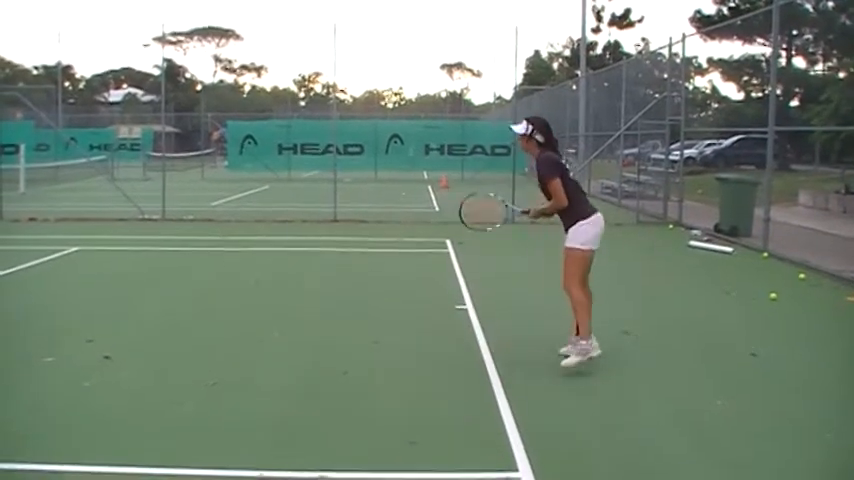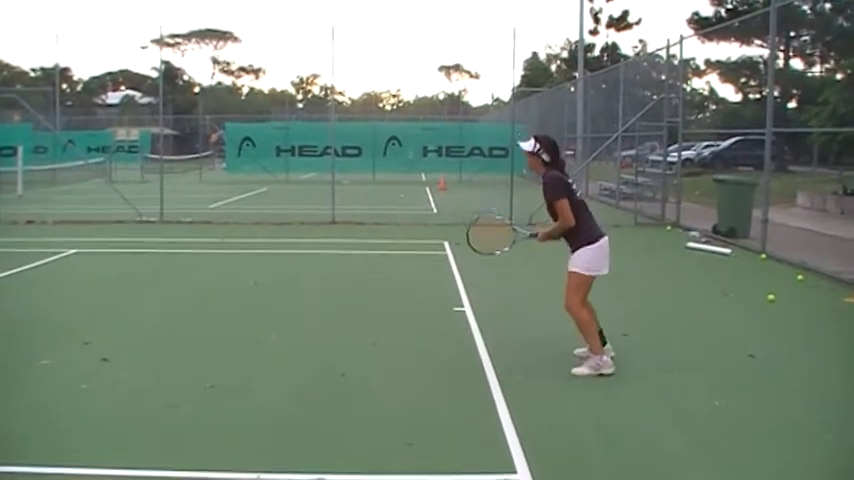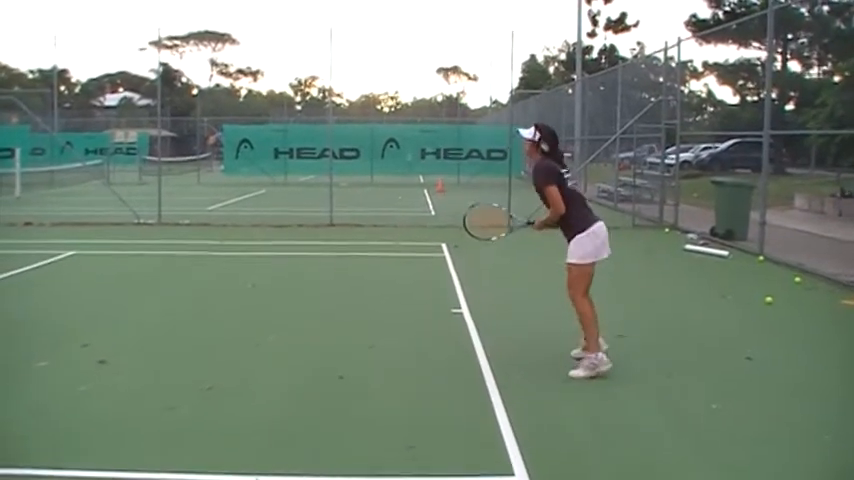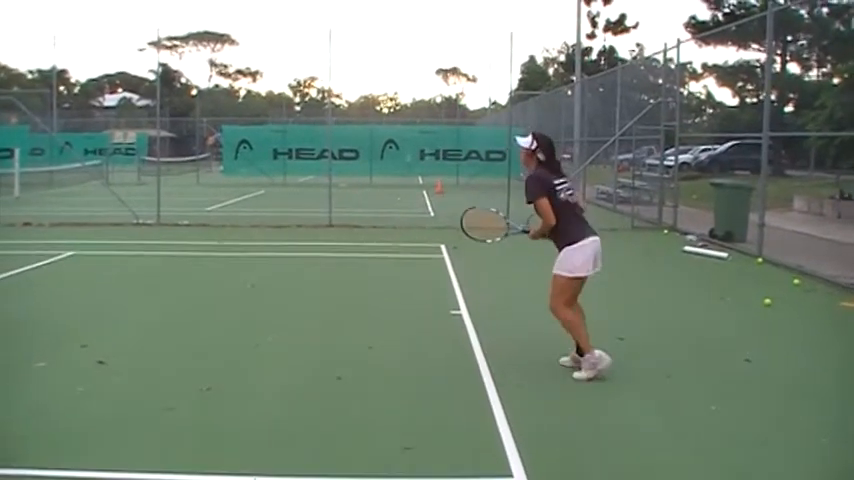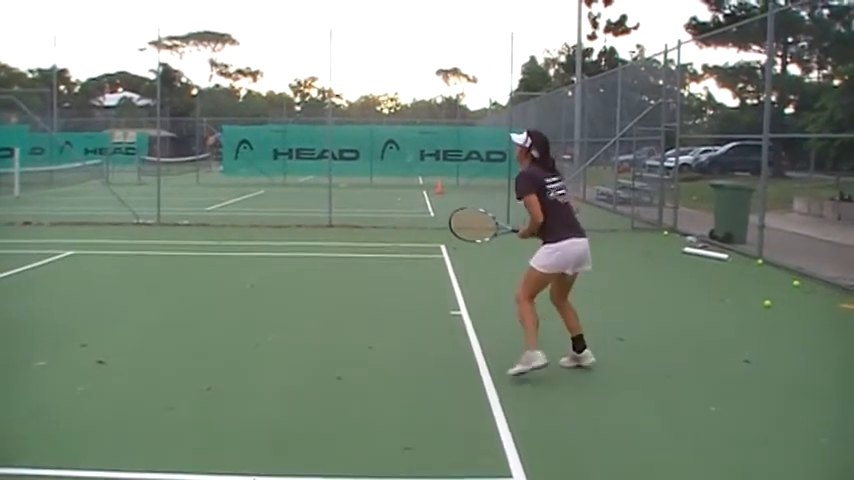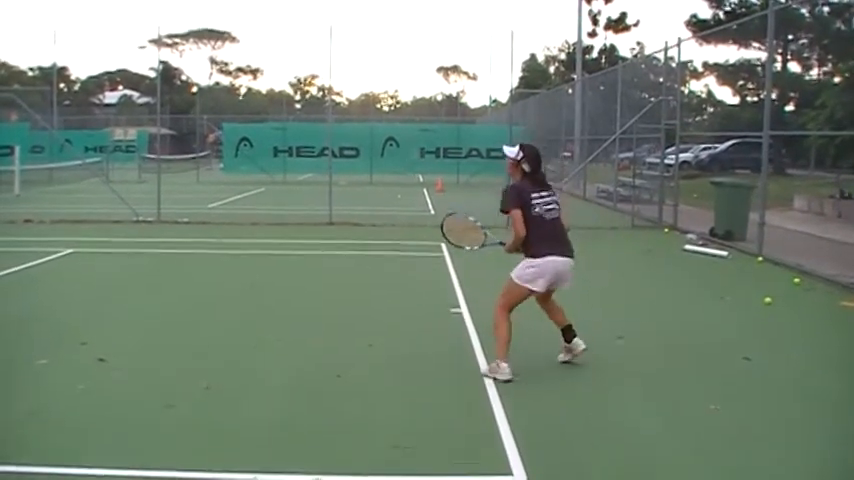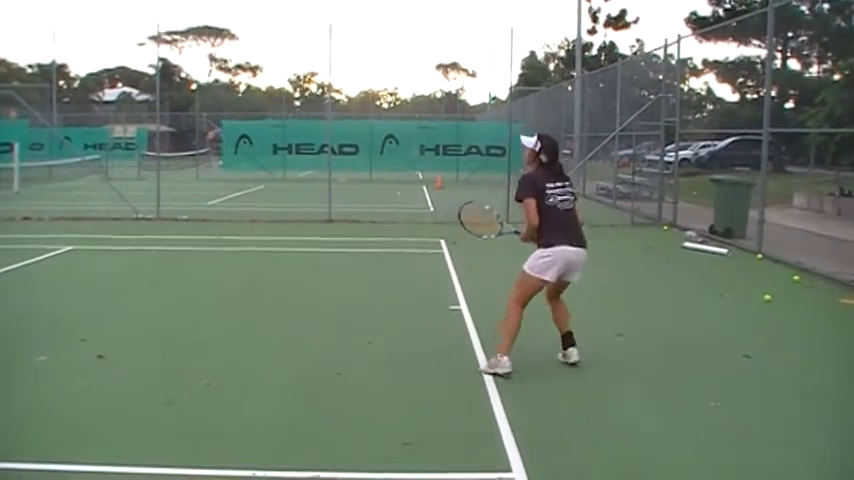
dt=0.2s
person 1, frame 1
left shoulder: (545, 161)
right shoulder: (549, 158)
left elbow: (561, 202)
left wrist: (538, 212)
right wrist: (543, 212)
left hip: (583, 225)
right hip: (586, 221)
left knee: (571, 285)
right knee: (579, 283)
left ankle: (586, 344)
right ankle: (583, 337)
person 1, frame 2
left shoulder: (551, 180)
right shoulder: (557, 177)
left elbow: (568, 222)
left wrist: (547, 234)
right wrist: (553, 233)
left hip: (589, 246)
right hip: (593, 242)
left knee: (573, 304)
right knee: (579, 300)
left ankle: (600, 359)
right ankle: (601, 346)
person 1, frame 3
left shoulder: (541, 169)
right shoulder: (556, 165)
left elbow: (559, 209)
left wrist: (542, 223)
right wrist: (551, 222)
left hip: (584, 235)
right hip: (593, 227)
left knee: (578, 296)
right knee: (580, 294)
left ankle: (596, 357)
right ankle: (595, 343)
person 1, frame 4
left shoulder: (534, 179)
right shoulder: (557, 175)
left elbow: (550, 221)
left wrist: (537, 233)
right wrist: (547, 232)
left hip: (574, 248)
right hip: (590, 241)
left knee: (558, 307)
right knee: (568, 301)
left ankle: (595, 355)
right ankle: (585, 354)
person 1, frame 5
left shoulder: (526, 176)
right shoulder: (553, 174)
left elbow: (537, 218)
left wrist: (526, 232)
left hip: (559, 246)
right hip: (580, 242)
left knee: (523, 297)
right knee: (558, 297)
left ankle: (533, 353)
right ankle: (580, 352)
person 1, frame 6
left shoulder: (513, 190)
right shoulder: (546, 188)
left elbow: (520, 233)
right elbow: (562, 226)
left wrist: (512, 247)
left hip: (541, 261)
right hip: (566, 259)
left knee: (502, 308)
right knee: (543, 298)
left ankle: (501, 365)
right ankle: (572, 341)
person 1, frame 7
left shoulder: (529, 179)
right shoulder: (565, 179)
left elbow: (533, 221)
right elbow: (578, 219)
left wrist: (527, 236)
left hip: (553, 251)
right hip: (578, 250)
left knee: (516, 302)
right knee: (553, 296)
left ankle: (502, 359)
right ankle: (570, 349)
